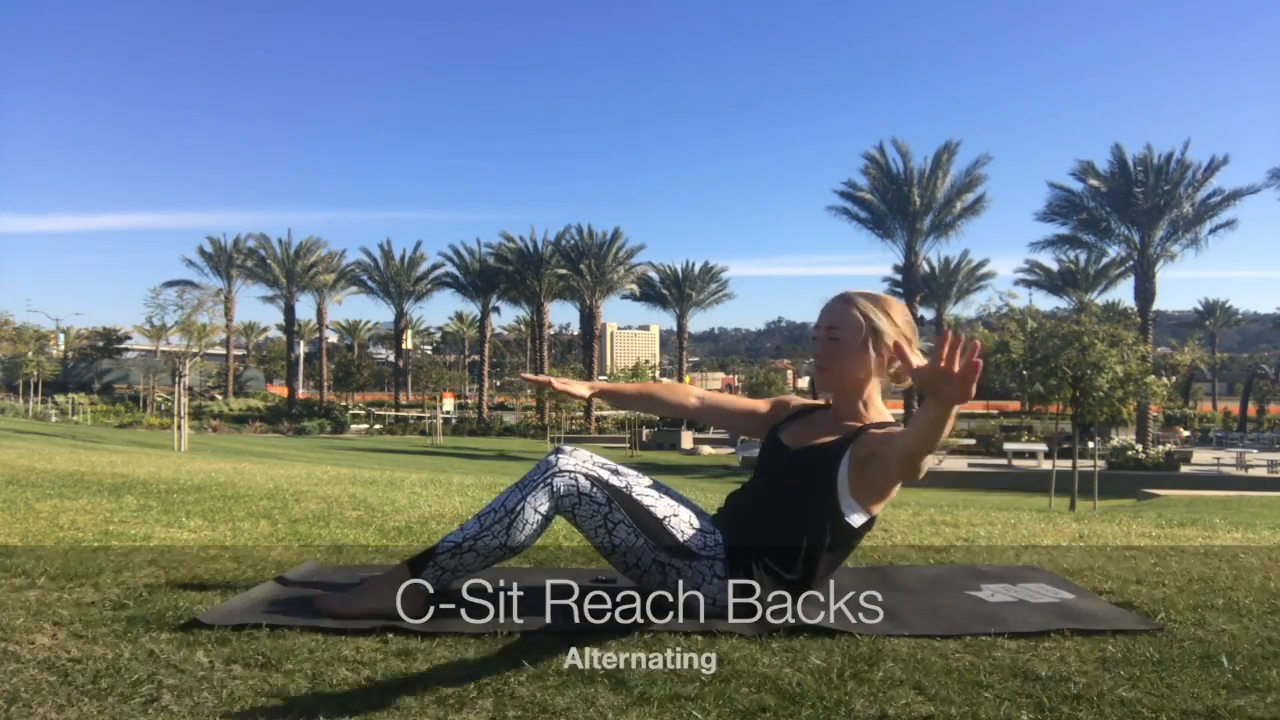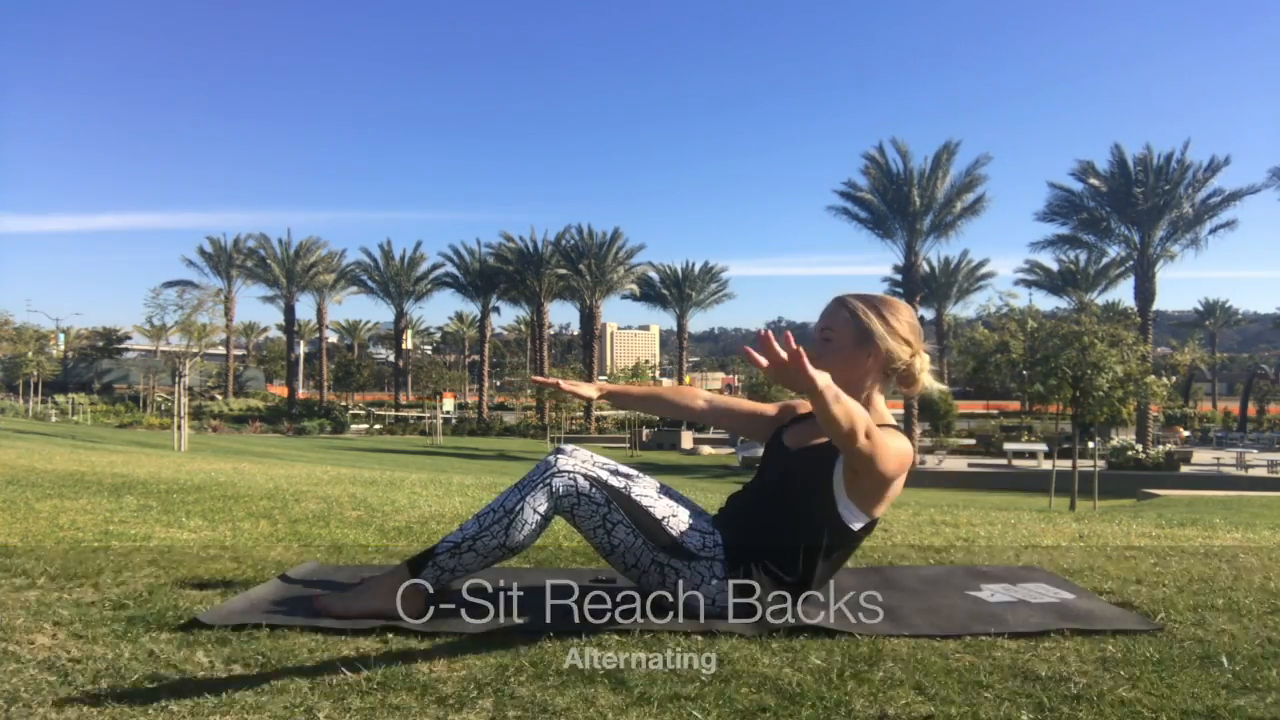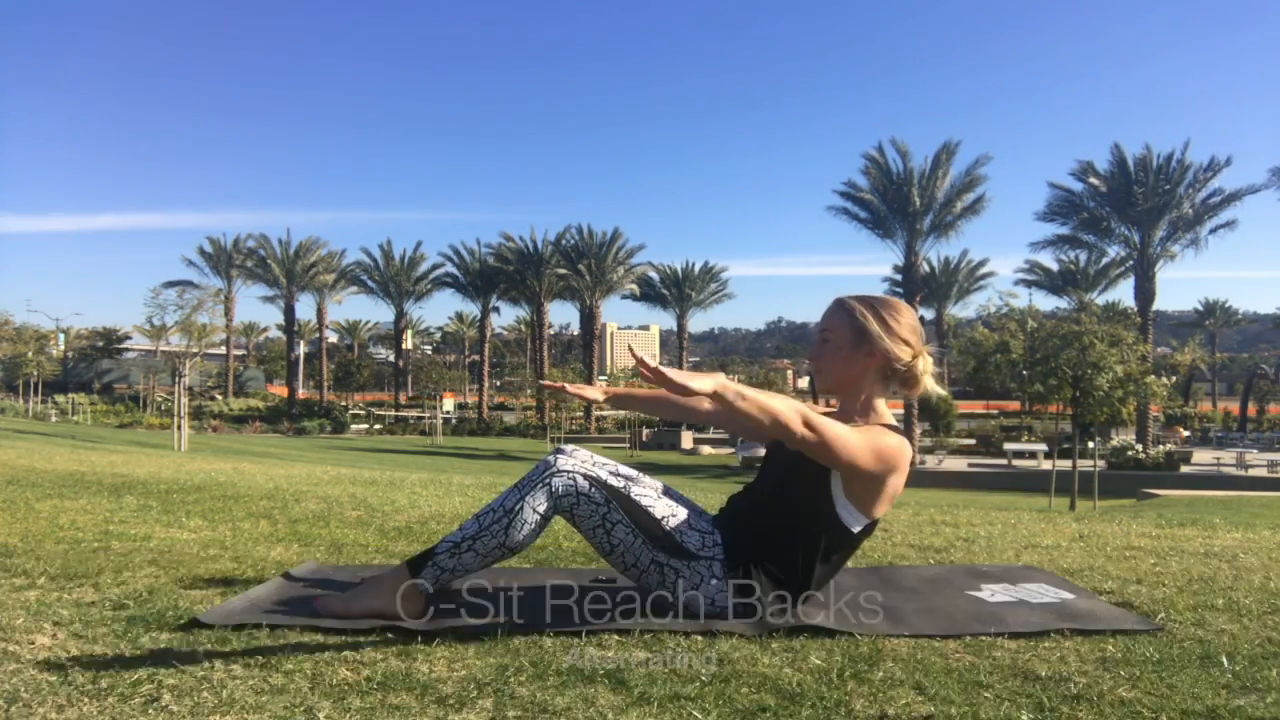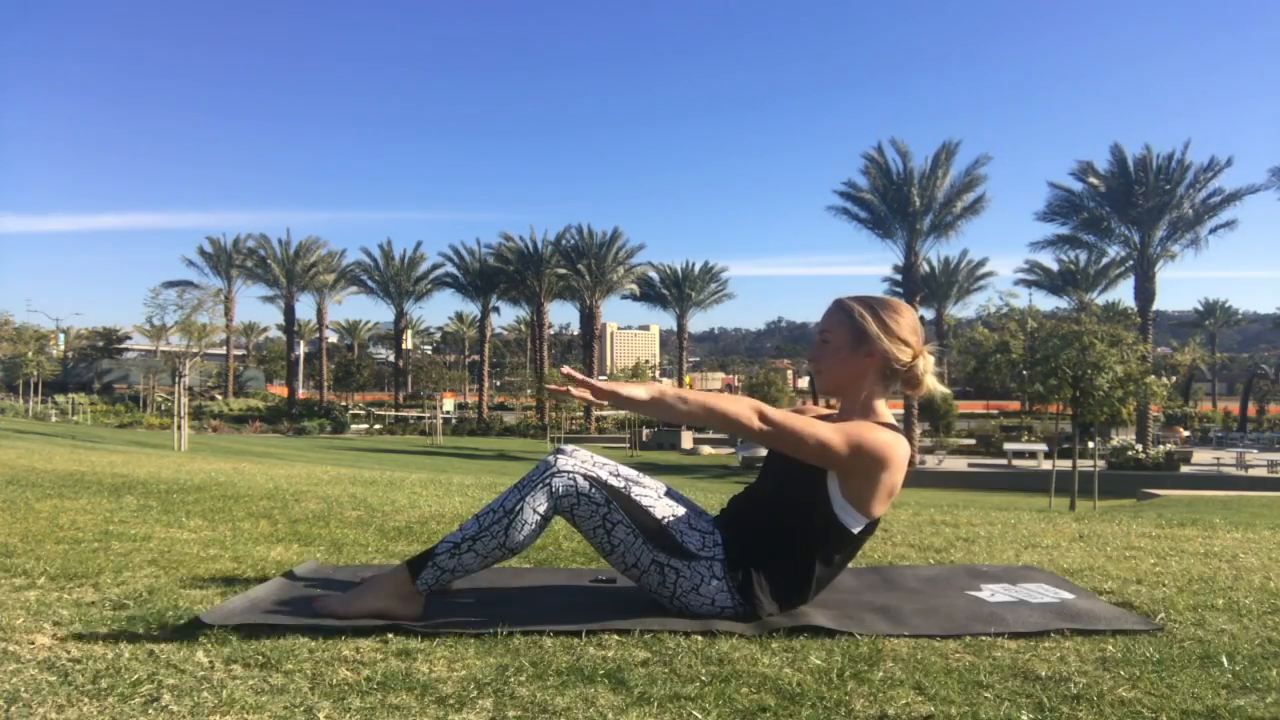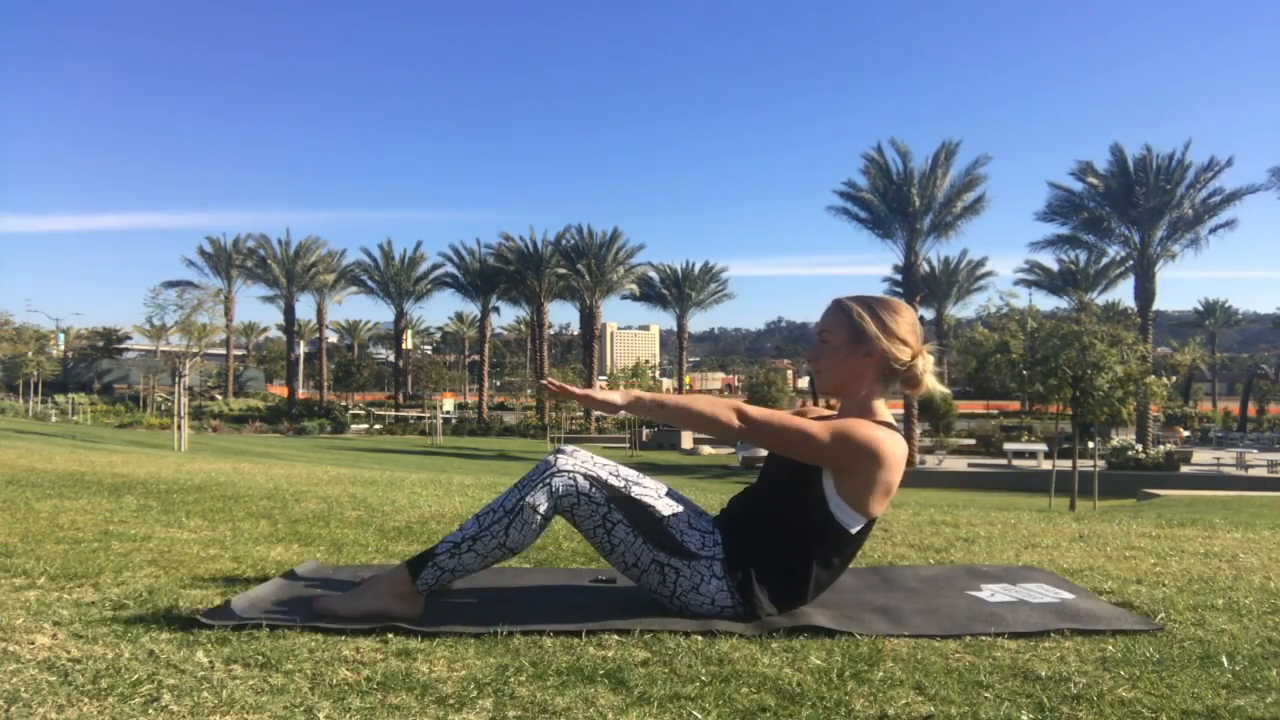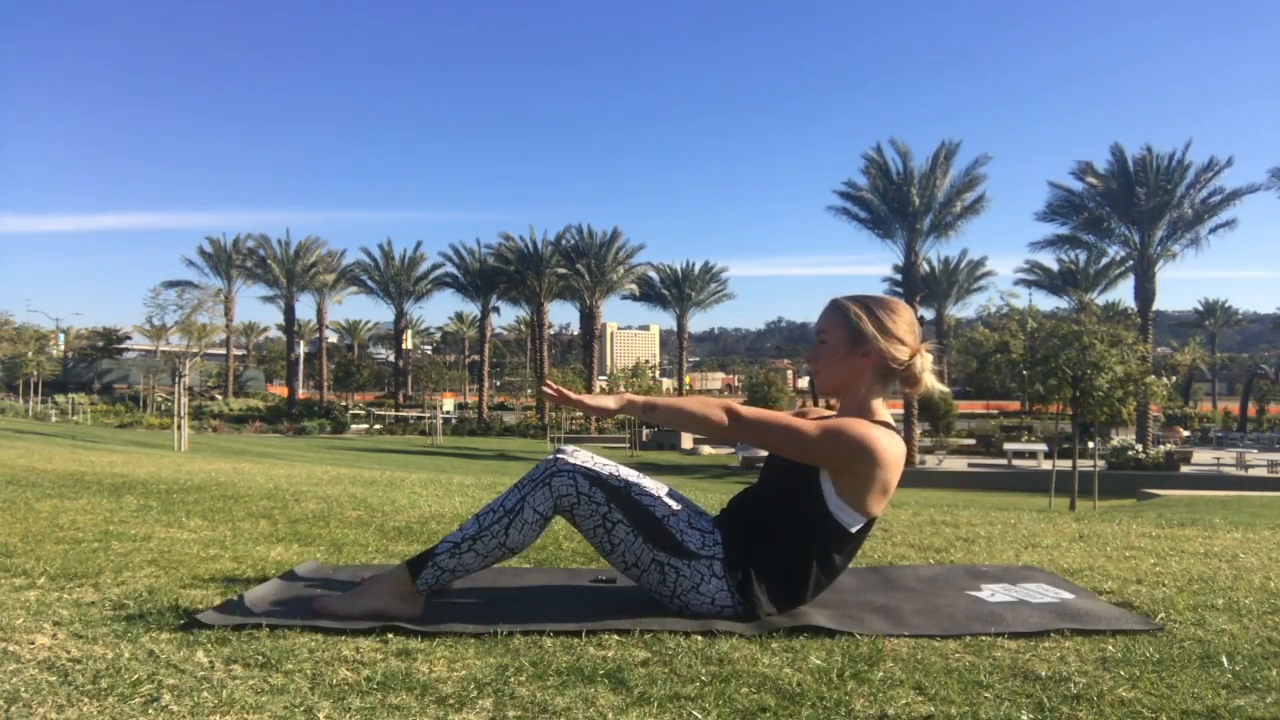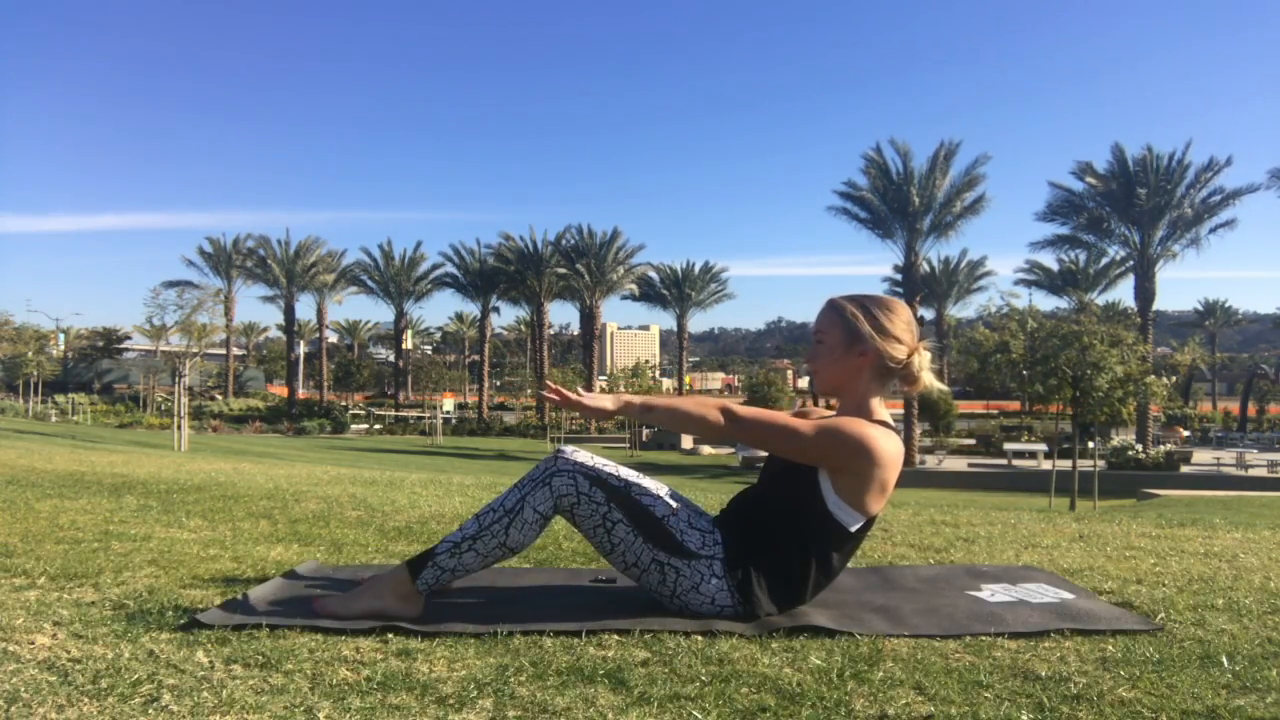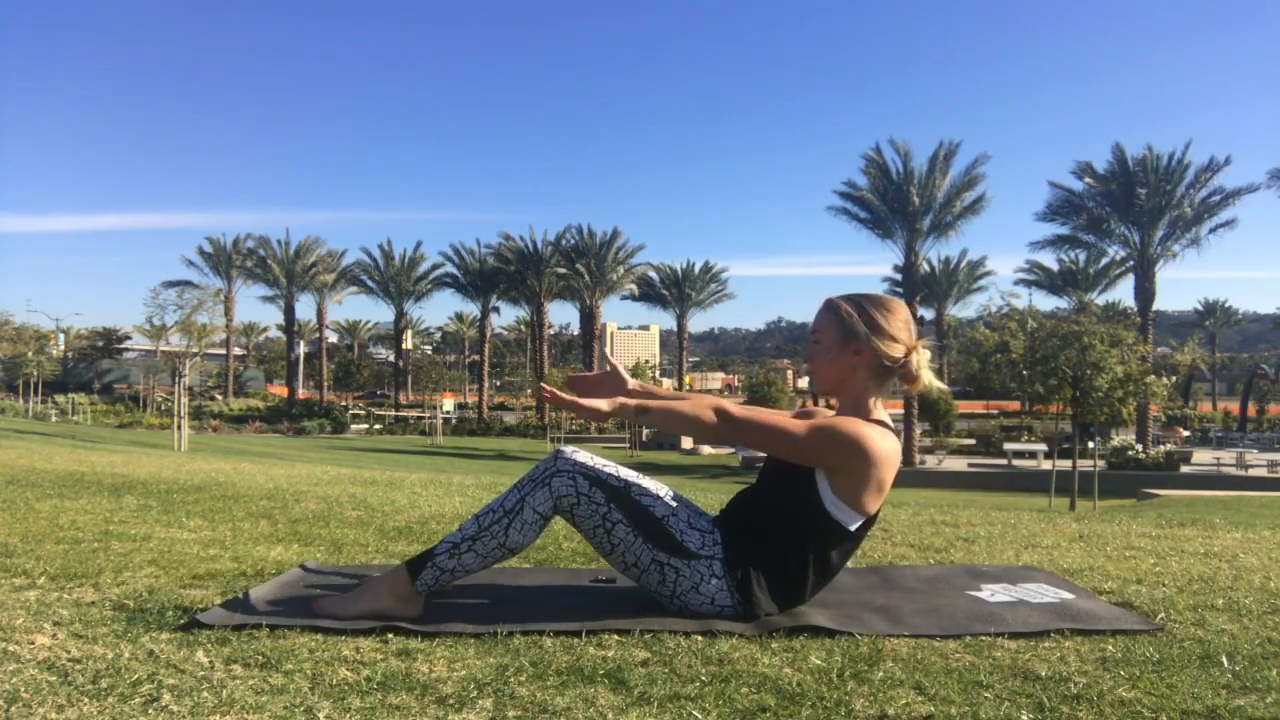
dt=0.1s
person 1, frame 1
left shoulder: (883, 444)
right shoulder: (802, 417)
left elbow: (916, 449)
right elbow: (696, 400)
left wrist: (942, 405)
right wrist: (595, 388)
left hip: (744, 584)
right hip: (724, 551)
left knee: (569, 474)
right knee: (575, 463)
left ankle: (414, 587)
right ankle: (423, 578)
person 1, frame 2
left shoulder: (887, 449)
right shoulder: (803, 419)
left elbow: (862, 432)
right elbow: (700, 407)
left wrist: (821, 387)
right wrist: (603, 391)
left hip: (736, 586)
right hip: (719, 553)
left knee: (562, 476)
right knee: (571, 464)
left ankle: (409, 587)
right ankle: (419, 576)
person 1, frame 3
left shoulder: (885, 450)
right shoulder: (816, 422)
left elbow: (804, 427)
right elbow: (704, 412)
left wrist: (711, 380)
right wrist: (606, 394)
left hip: (734, 585)
right hip: (718, 551)
left knee: (563, 476)
right knee: (570, 464)
left ankle: (410, 587)
right ankle: (420, 577)
person 1, frame 4
left shoulder: (878, 447)
right shoulder: (826, 422)
left elbow: (755, 421)
right elbow: (728, 414)
left wrist: (648, 393)
right wrist: (621, 396)
left hip: (731, 584)
right hip: (723, 554)
left knee: (561, 479)
right knee: (571, 464)
left ankle: (408, 585)
right ankle: (418, 575)
person 1, frame 5
left shoulder: (874, 446)
right shoulder: (826, 424)
left elbow: (741, 422)
right elbow: (724, 417)
left wrist: (629, 399)
right wrist: (622, 400)
left hip: (729, 584)
right hip: (721, 554)
left knee: (562, 478)
right knee: (570, 465)
left ankle: (408, 585)
right ankle: (417, 575)
person 1, frame 6
left shoulder: (870, 444)
right shoulder: (833, 425)
left elbow: (734, 422)
right elbow: (736, 419)
left wrist: (624, 404)
right wrist: (625, 402)
left hip: (728, 583)
right hip: (724, 556)
left knee: (562, 478)
right knee: (568, 465)
left ankle: (408, 585)
right ankle: (419, 574)
person 1, frame 7
left shoulder: (867, 443)
right shoulder: (833, 425)
left elbow: (731, 423)
right elbow: (736, 420)
left wrist: (623, 405)
right wrist: (624, 401)
left hip: (727, 584)
right hip: (724, 556)
left knee: (563, 476)
right knee: (568, 467)
left ankle: (409, 585)
right ankle: (419, 575)
person 1, frame 8
left shoulder: (862, 442)
right shoulder: (840, 423)
left elbow: (729, 424)
right elbow: (743, 419)
left wrist: (619, 407)
right wrist: (634, 390)
left hip: (727, 583)
right hip: (726, 556)
left knee: (562, 476)
right knee: (570, 467)
left ankle: (408, 586)
right ankle: (417, 576)
